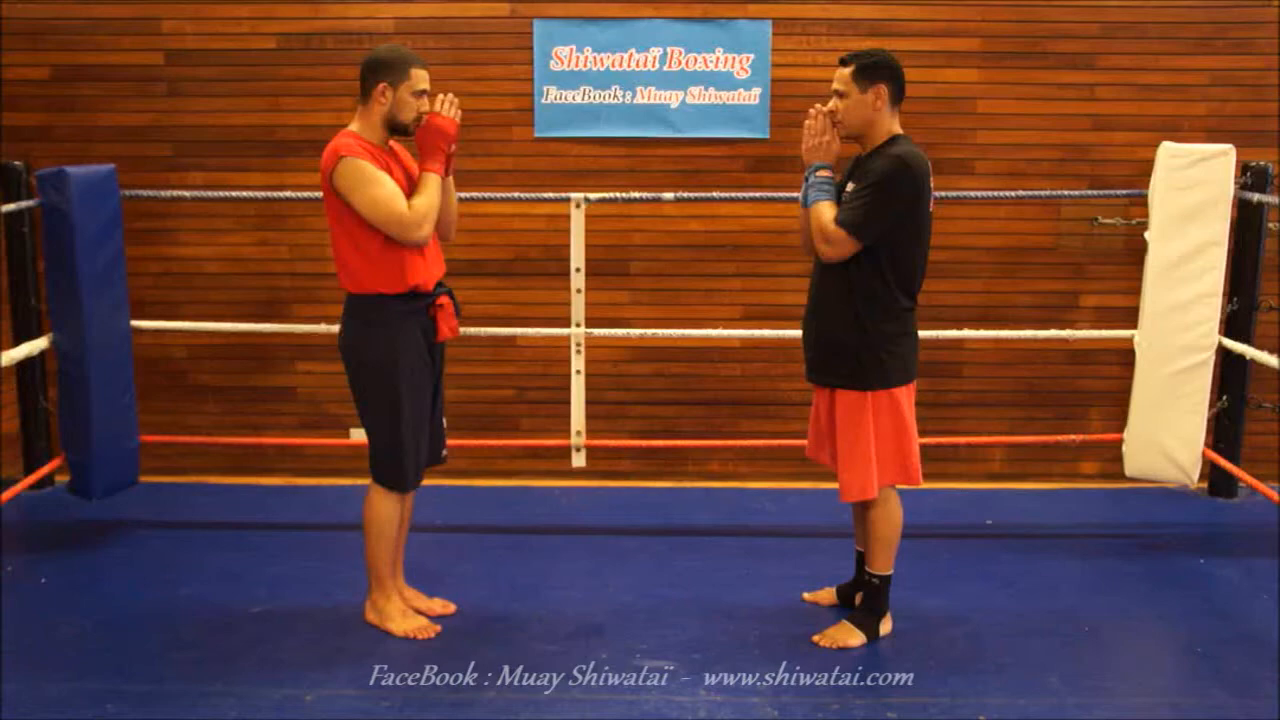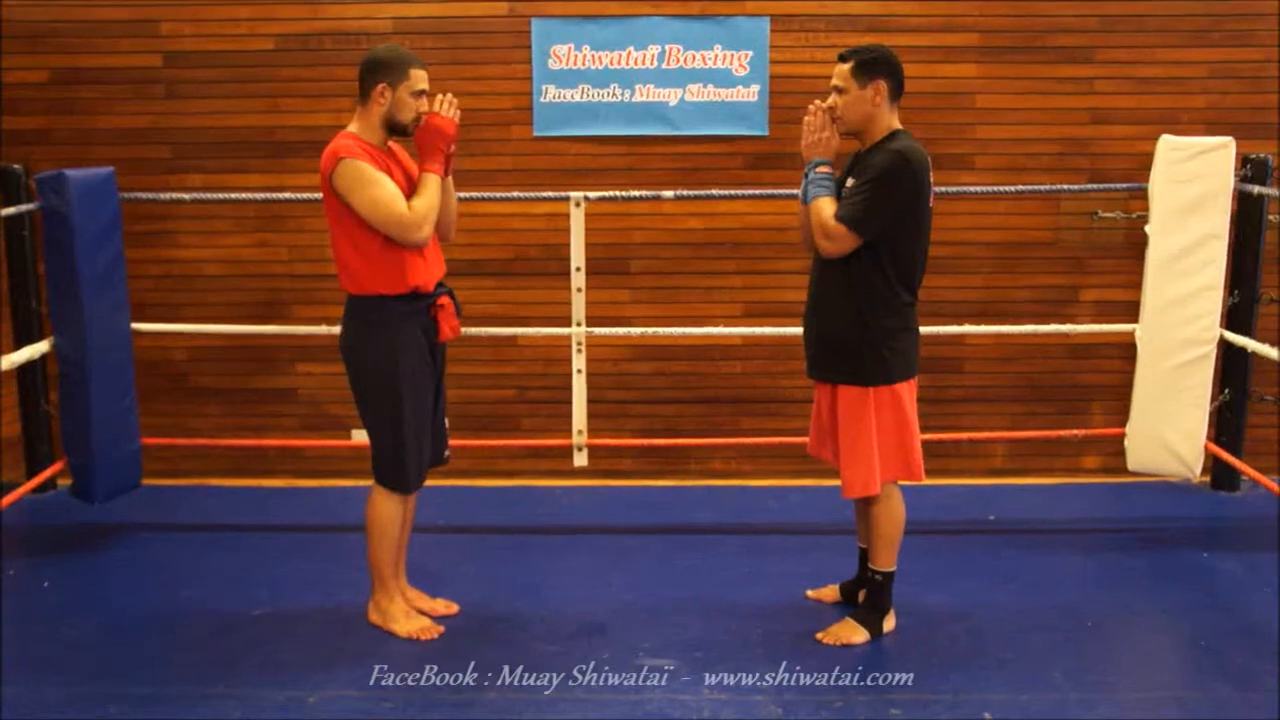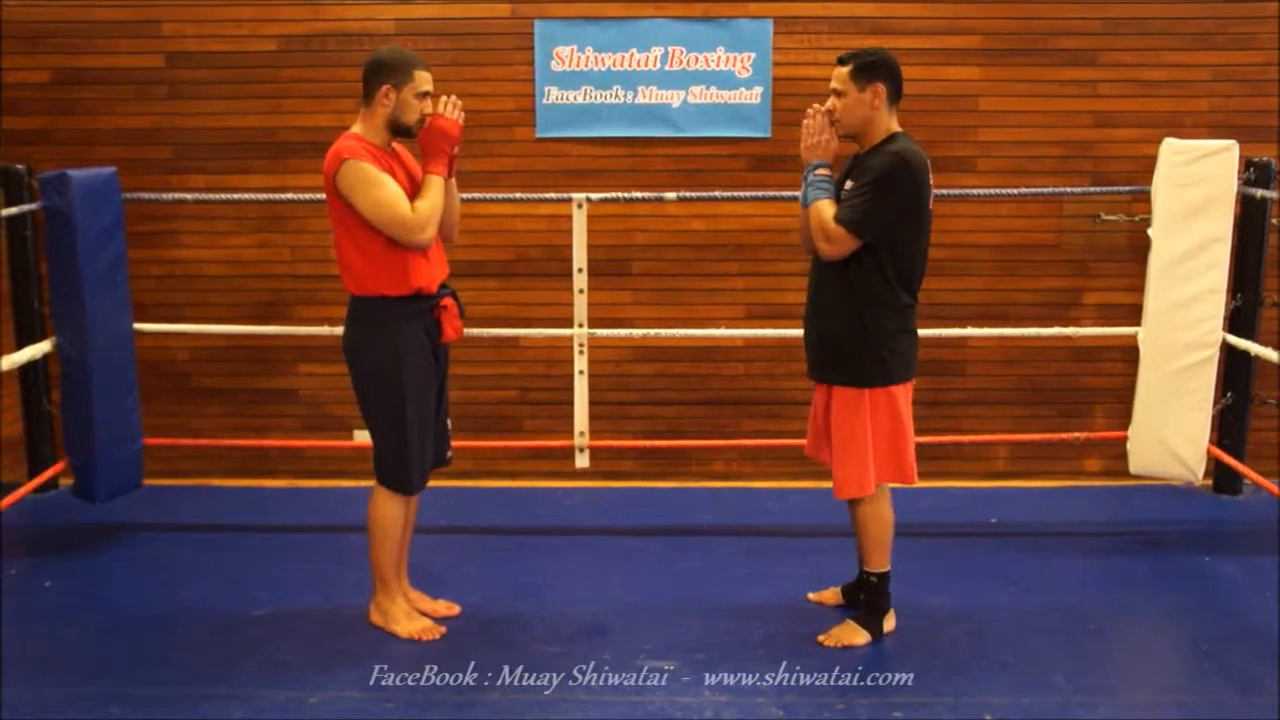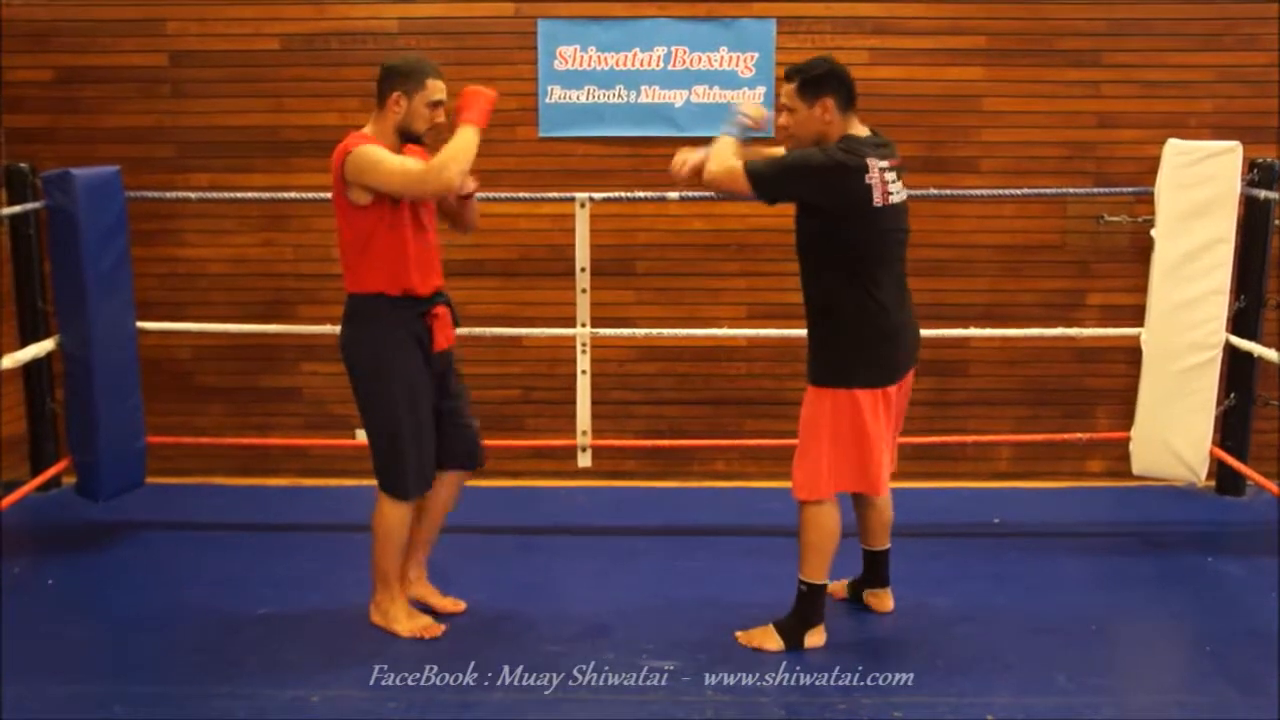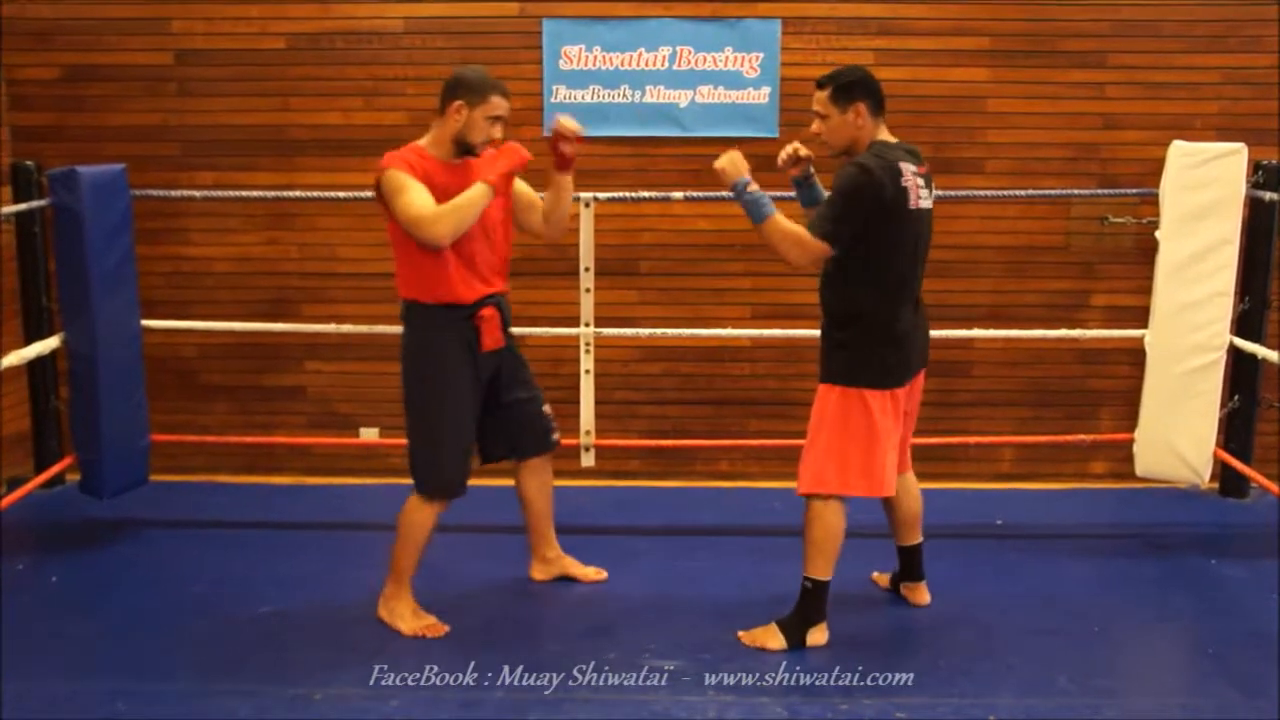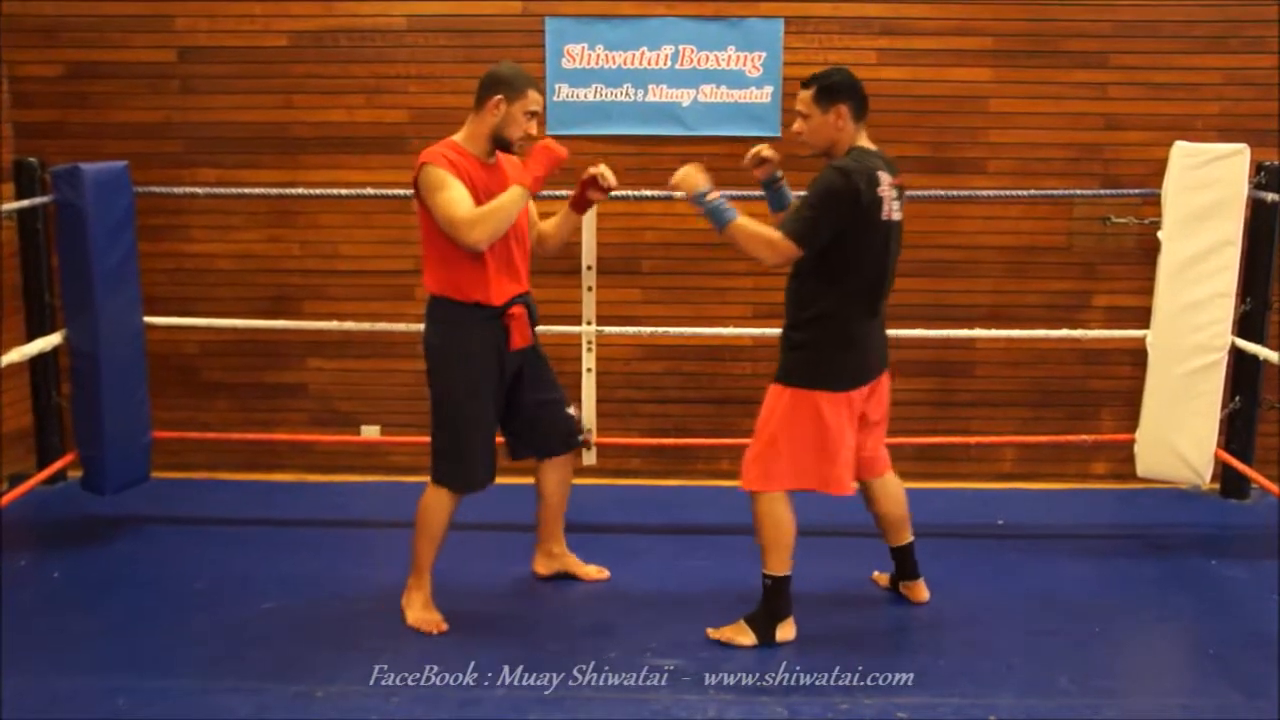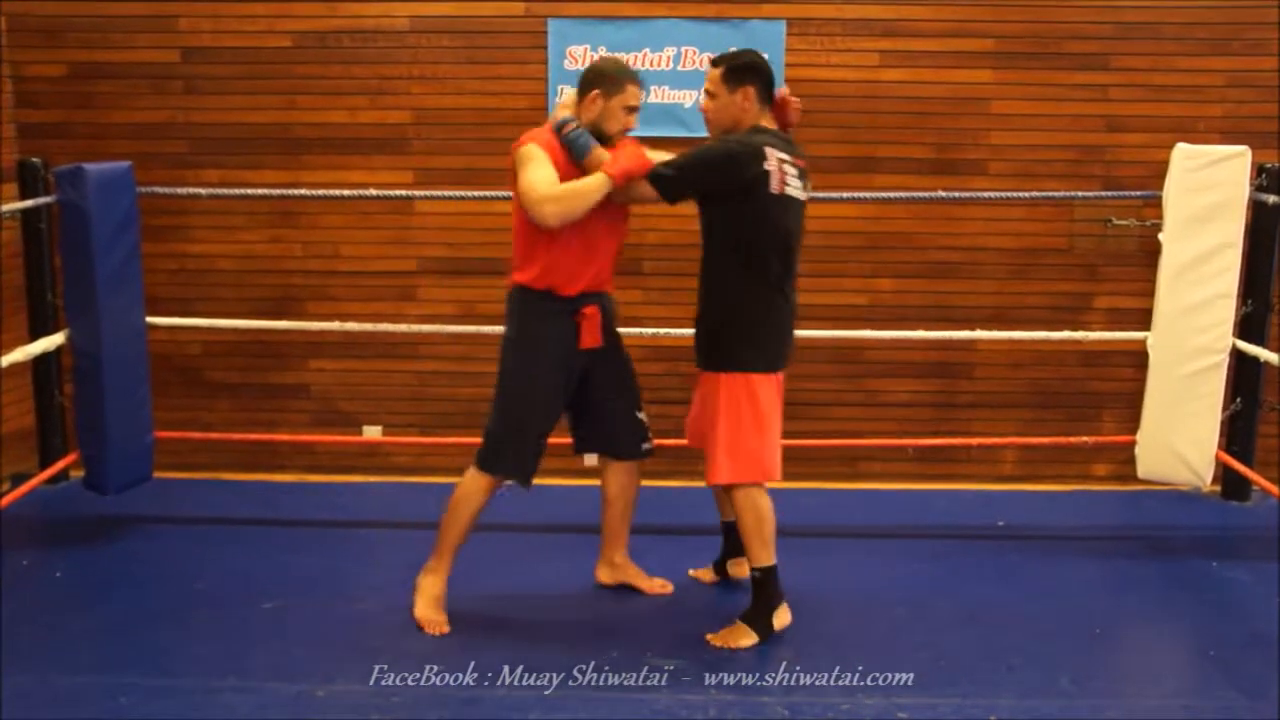
dt=0.5s
person 1, frame 1
left shoulder: (899, 166)
right shoulder: (864, 164)
left elbow: (831, 243)
right elbow: (811, 242)
left wrist: (819, 169)
right wrist: (817, 167)
left hip: (874, 355)
right hip: (844, 348)
left knee: (875, 482)
right knee: (858, 478)
left ankle: (874, 610)
right ankle: (860, 582)
person 1, frame 2
left shoulder: (899, 162)
right shoulder: (866, 160)
left elbow: (832, 239)
right elbow: (811, 237)
left wrist: (819, 166)
right wrist: (816, 164)
left hip: (876, 352)
right hip: (847, 346)
left knee: (878, 478)
right knee: (860, 474)
left ankle: (878, 607)
right ankle: (864, 580)
person 1, frame 3
left shoulder: (895, 165)
right shoulder: (865, 162)
left elbow: (832, 242)
right elbow: (812, 243)
left wrist: (815, 168)
right wrist: (819, 170)
left hip: (869, 353)
right hip: (844, 347)
left knee: (861, 481)
right knee: (863, 477)
left ankle: (874, 610)
right ankle: (864, 584)
person 1, frame 4
left shoulder: (829, 167)
right shoulder: (879, 156)
left elbow: (723, 176)
right elbow: (781, 164)
left wrist: (736, 131)
right wrist: (708, 156)
left hip: (851, 356)
right hip: (892, 345)
left knee: (818, 485)
right knee: (869, 472)
left ankle: (806, 620)
right ankle: (876, 582)
person 1, frame 5
left shoulder: (866, 174)
right shoulder: (909, 166)
left elbow: (803, 251)
right elbow: (834, 228)
left wrist: (744, 186)
right wrist: (804, 179)
left hip: (861, 358)
right hip: (903, 347)
left knee: (824, 483)
right knee: (893, 466)
left ankle: (808, 618)
right ankle: (911, 578)
person 1, frame 6
left shoulder: (842, 179)
right shoulder: (879, 173)
left elbow: (775, 250)
right elbow: (805, 233)
left wrist: (706, 196)
right wrist: (771, 183)
left hip: (820, 361)
right hip: (864, 353)
left knee: (768, 479)
right knee: (872, 466)
left ankle: (774, 614)
right ankle: (909, 576)
person 1, frame 7
left shoulder: (733, 155)
right shoulder: (786, 156)
left elbow: (630, 187)
left wrist: (572, 131)
left hip: (743, 340)
right hip: (756, 329)
left knee: (742, 469)
right knee: (720, 451)
left ankle: (768, 605)
right ankle: (732, 554)
person 2, frame 1
left shoulder: (395, 150)
right shoulder: (350, 158)
left elbow: (444, 230)
right elbow: (413, 229)
left wrist: (442, 157)
right wrist: (432, 156)
left hip: (417, 317)
right hip: (382, 322)
left knee: (411, 463)
right knee: (393, 468)
left ankle: (396, 584)
right ankle: (379, 599)
person 2, frame 2
left shoulder: (393, 152)
right shoulder: (349, 159)
left elbow: (443, 230)
right elbow: (413, 230)
left wrist: (441, 157)
right wrist: (431, 158)
left hip: (419, 317)
right hip: (384, 324)
left knee: (415, 464)
right knee: (396, 469)
left ankle: (399, 584)
right ankle: (383, 601)
person 2, frame 3
left shoulder: (398, 152)
right shoulder: (353, 160)
left elbow: (446, 232)
right elbow: (417, 231)
left wrist: (445, 159)
right wrist: (435, 159)
left hip: (421, 318)
right hip: (386, 325)
left knee: (417, 465)
right knee: (398, 471)
left ankle: (400, 585)
right ankle: (384, 602)
person 2, frame 4
left shoulder: (411, 157)
right shoulder: (360, 155)
left elbow: (461, 218)
right elbow: (439, 178)
left wrist: (463, 186)
right wrist: (475, 116)
left hip: (423, 322)
right hip: (382, 327)
left knee: (456, 457)
right knee: (404, 475)
left ankle: (412, 576)
right ankle: (386, 600)
person 2, frame 5
left shoulder: (489, 164)
right shoulder: (400, 168)
left elbow: (549, 225)
right elbow: (438, 230)
left wrist: (561, 164)
right wrist: (491, 176)
left hip: (490, 323)
right hip: (437, 331)
left knee: (535, 444)
right knee: (438, 478)
left ankle: (546, 556)
right ankle: (396, 596)
person 2, frame 6
left shoulder: (511, 165)
right shoulder: (439, 164)
left elbow: (541, 243)
right elbow: (475, 233)
left wrist: (580, 202)
right wrist: (532, 176)
left hip: (514, 323)
right hip: (463, 328)
left knee: (558, 440)
right knee: (454, 472)
left ankle: (551, 551)
right ankle: (417, 588)
person 2, frame 7
left shoulder: (628, 154)
right shoulder: (541, 147)
right elbow: (549, 210)
right wrist: (613, 173)
left hip: (596, 317)
right hip: (540, 317)
left knee: (626, 444)
right knee: (500, 460)
left ankle: (615, 562)
right ankle: (435, 574)
